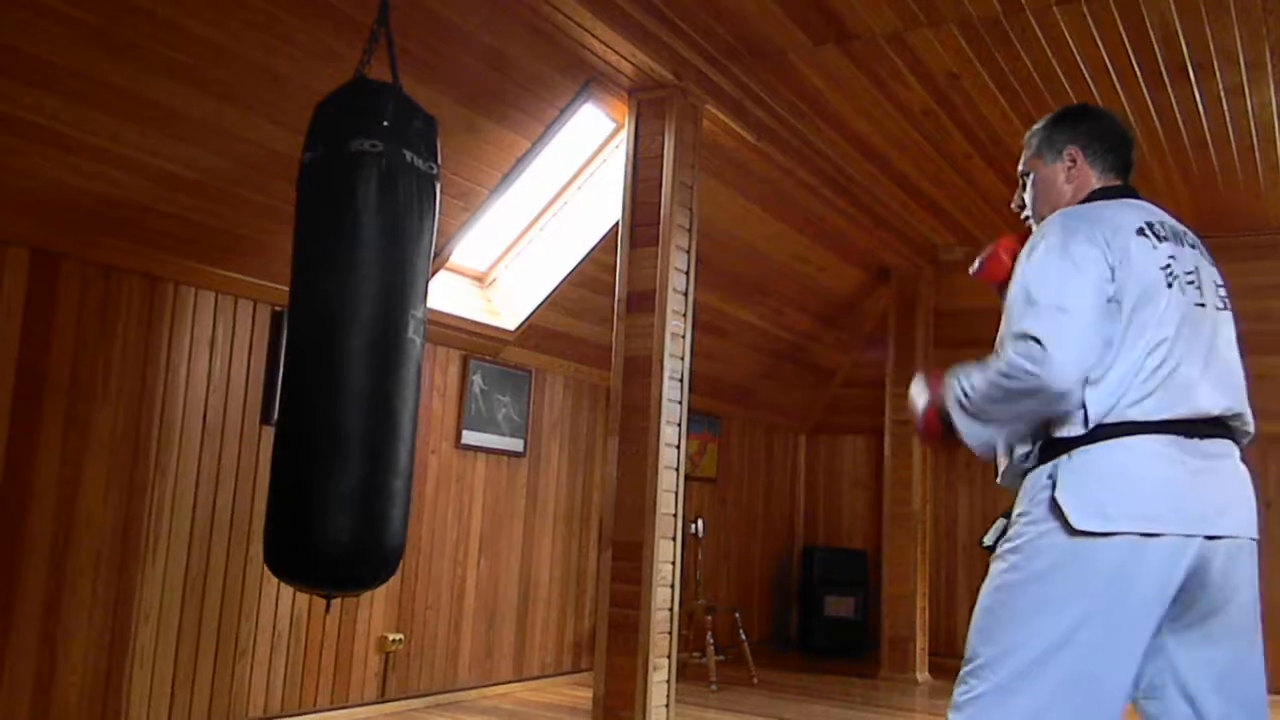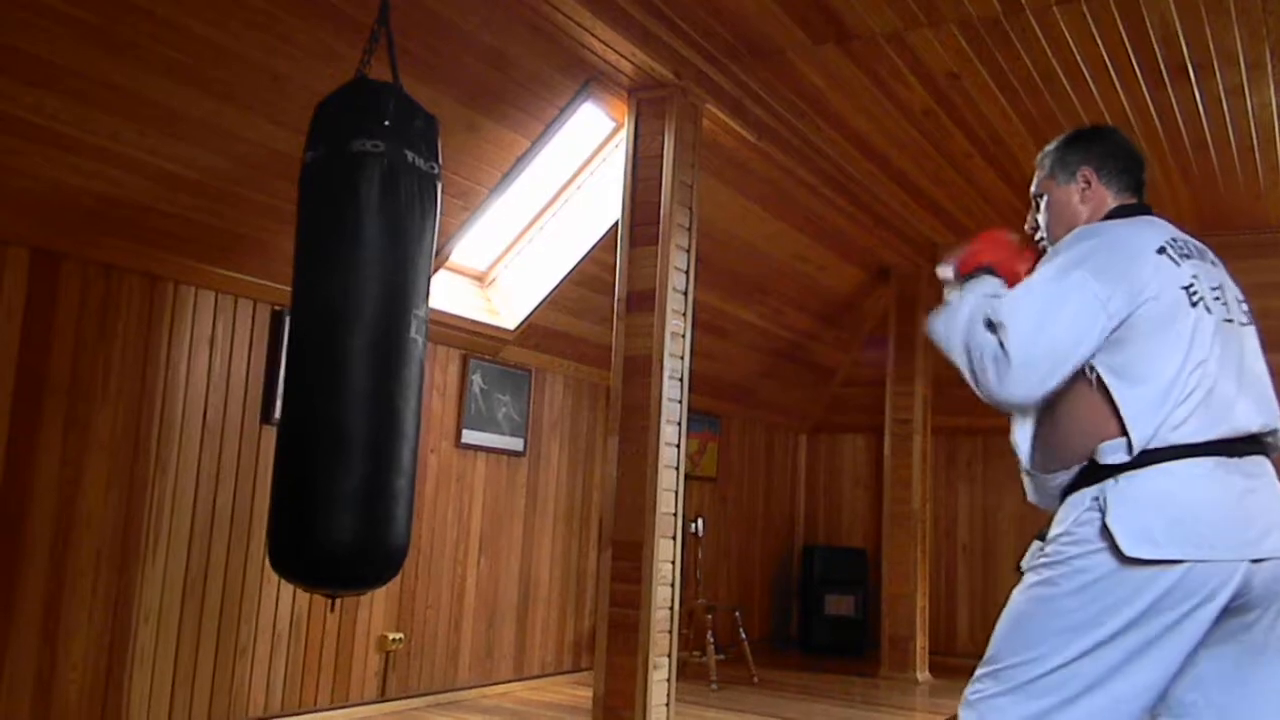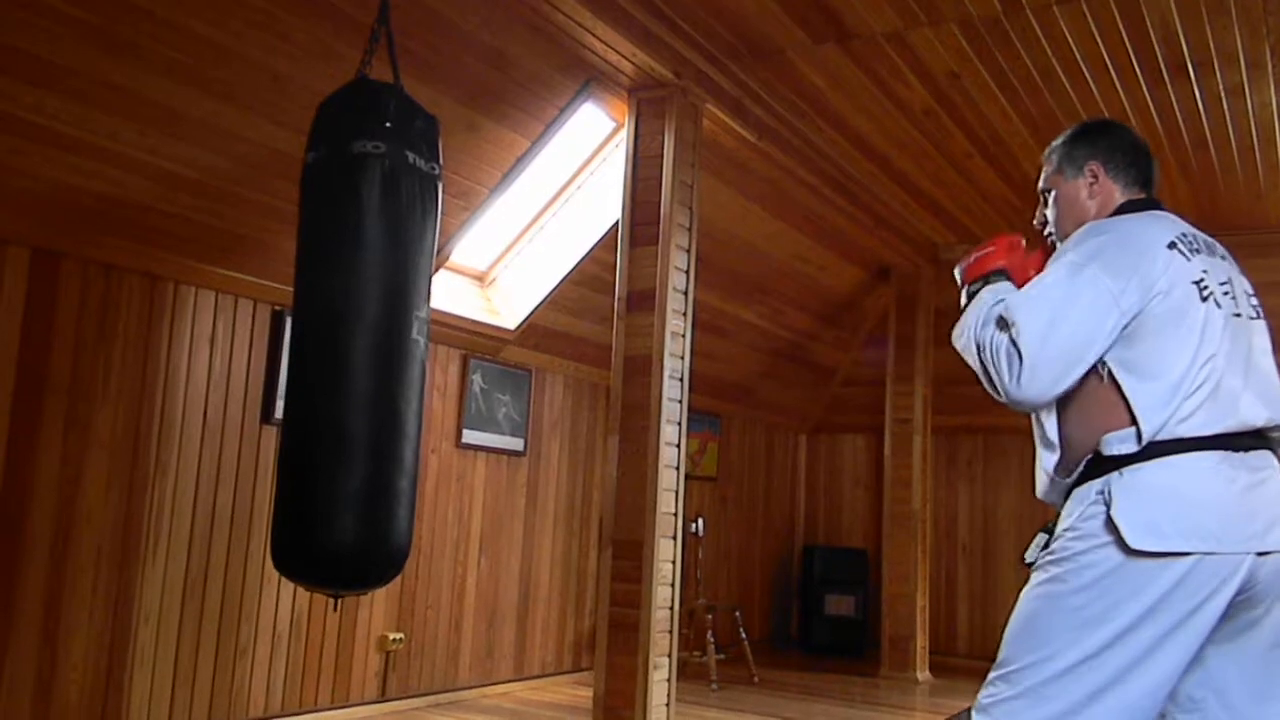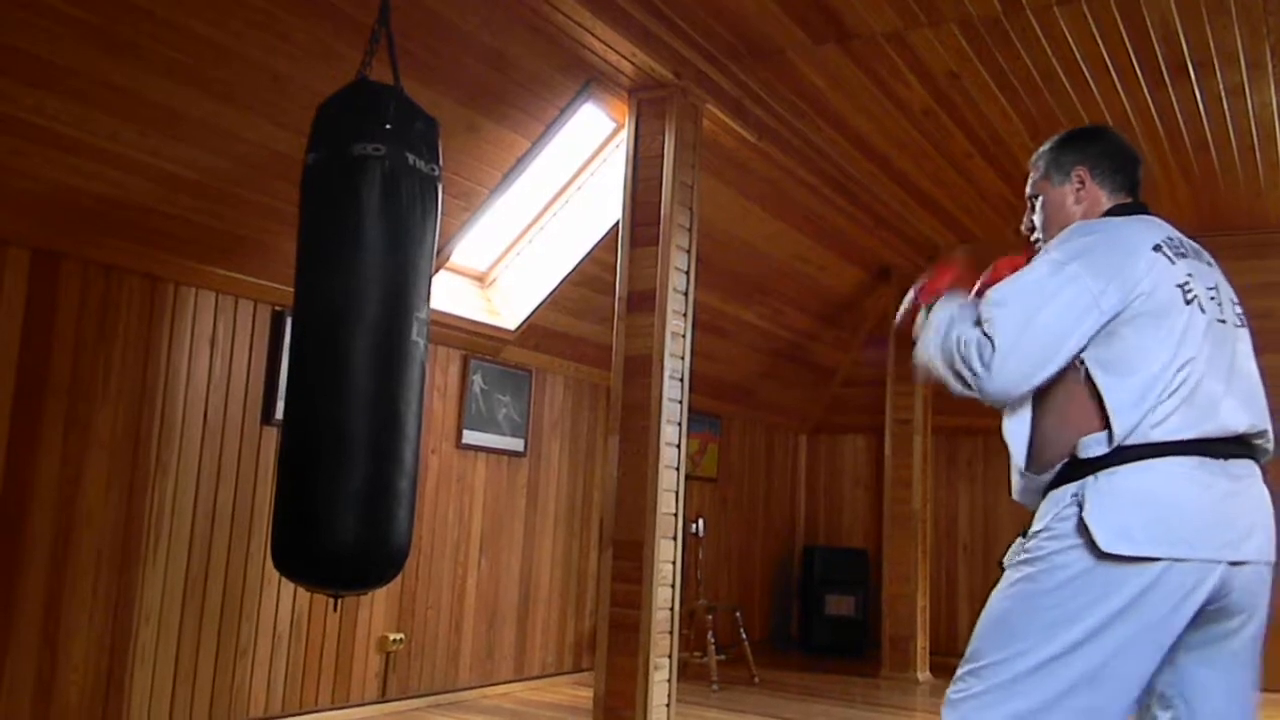
dt=0.3s
person 1, frame 1
left shoulder: (1078, 230)
right shoulder: (1181, 246)
left elbow: (1047, 367)
left wrist: (951, 398)
right wrist: (1036, 281)
left hip: (1114, 493)
right hip: (1215, 498)
person 1, frame 2
left shoulder: (1099, 250)
right shoulder: (1196, 260)
left elbow: (1008, 370)
left wrist: (981, 286)
right wrist: (1036, 292)
left hip: (1152, 516)
person 1, frame 3
left shoulder: (1109, 244)
right shoulder: (1208, 257)
left elbow: (1023, 371)
left wrist: (988, 288)
right wrist: (1035, 293)
left hip: (1154, 514)
person 1, frame 4
left shoulder: (1093, 247)
right shoulder: (1195, 264)
left elbow: (994, 364)
left wrist: (944, 308)
right wrist: (1022, 298)
left hip: (1132, 518)
